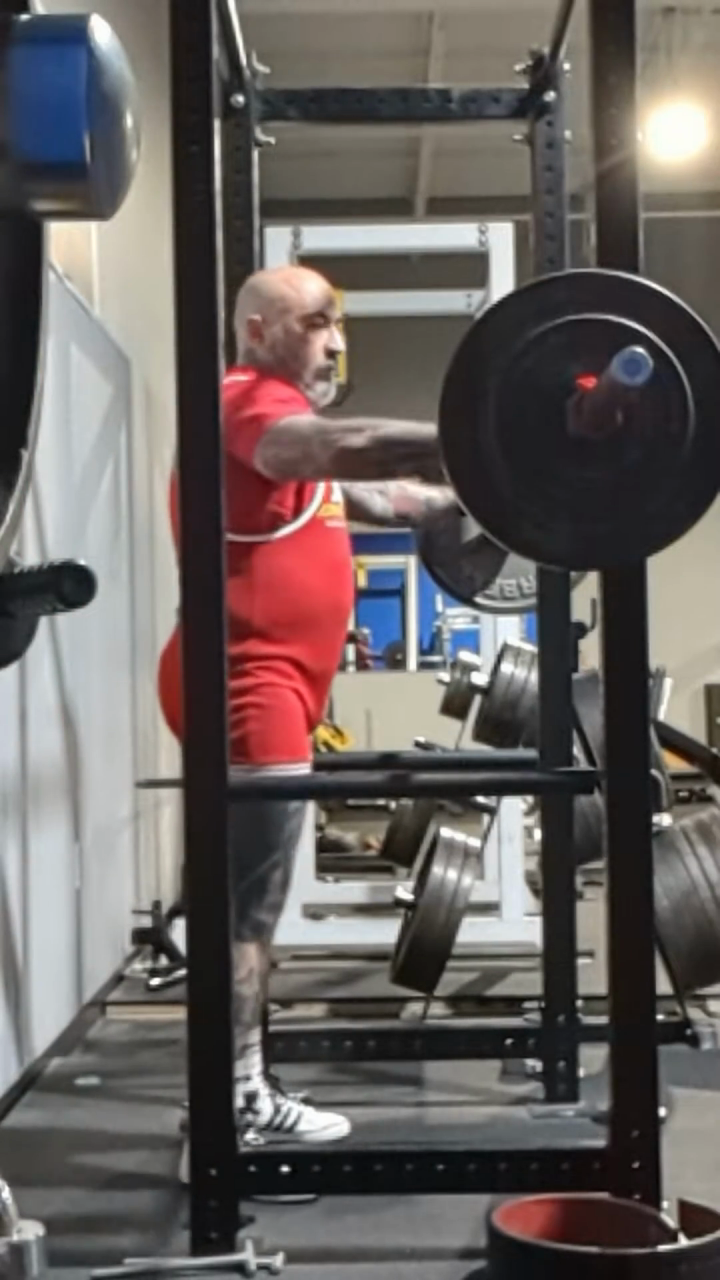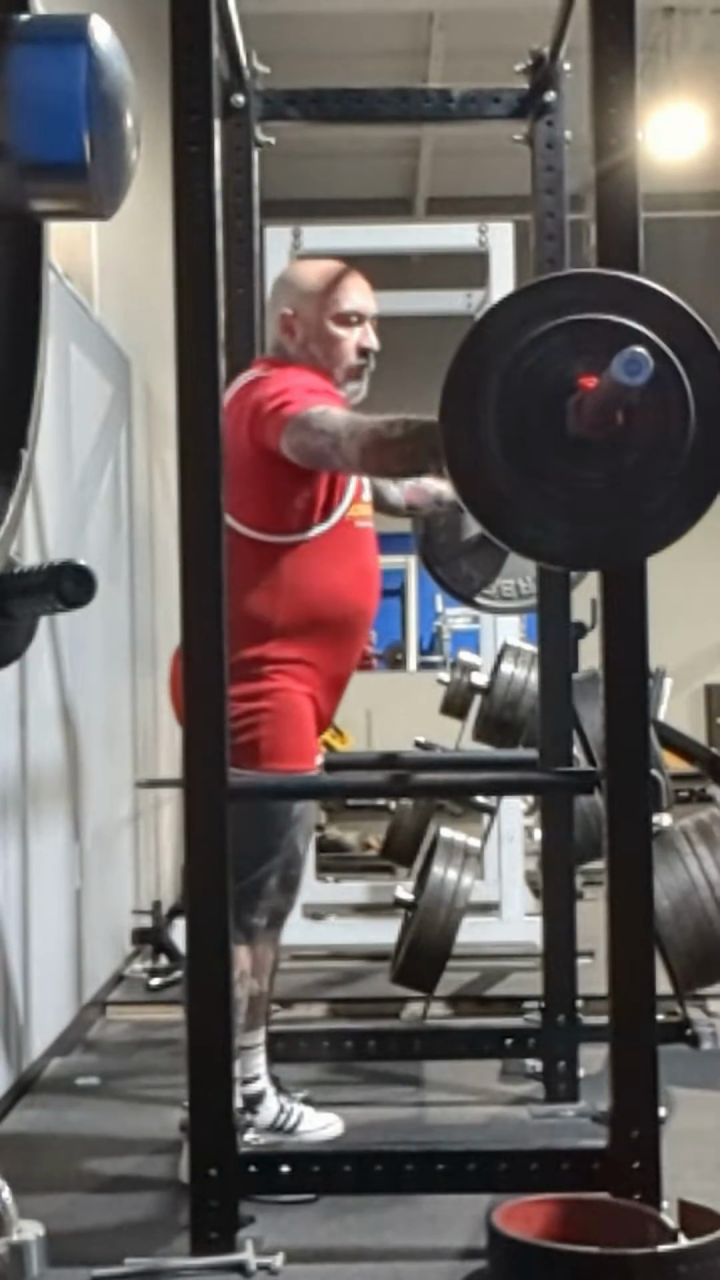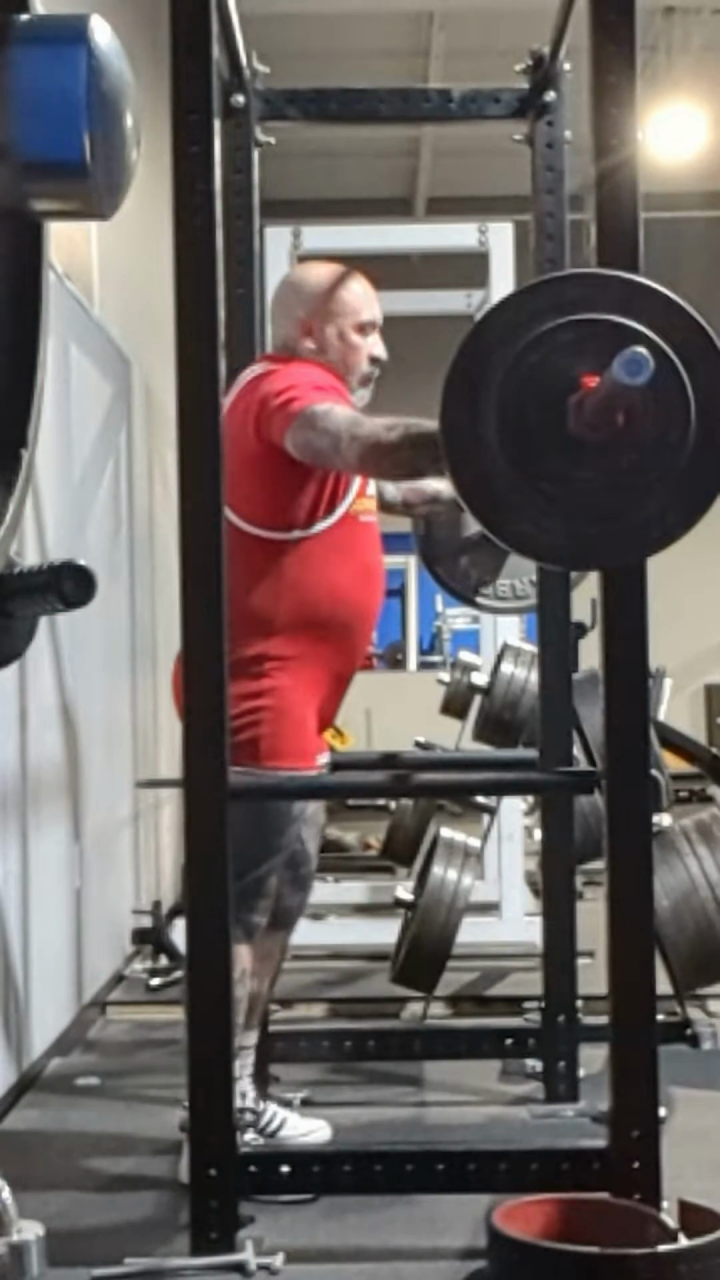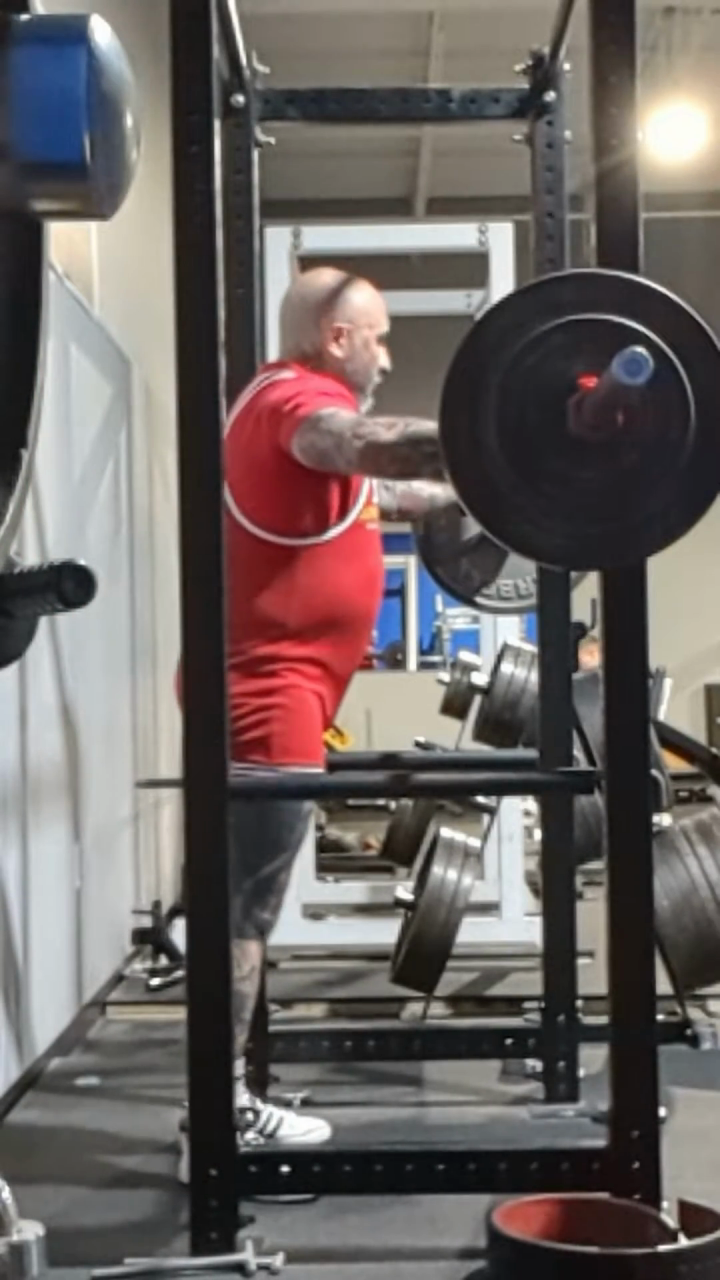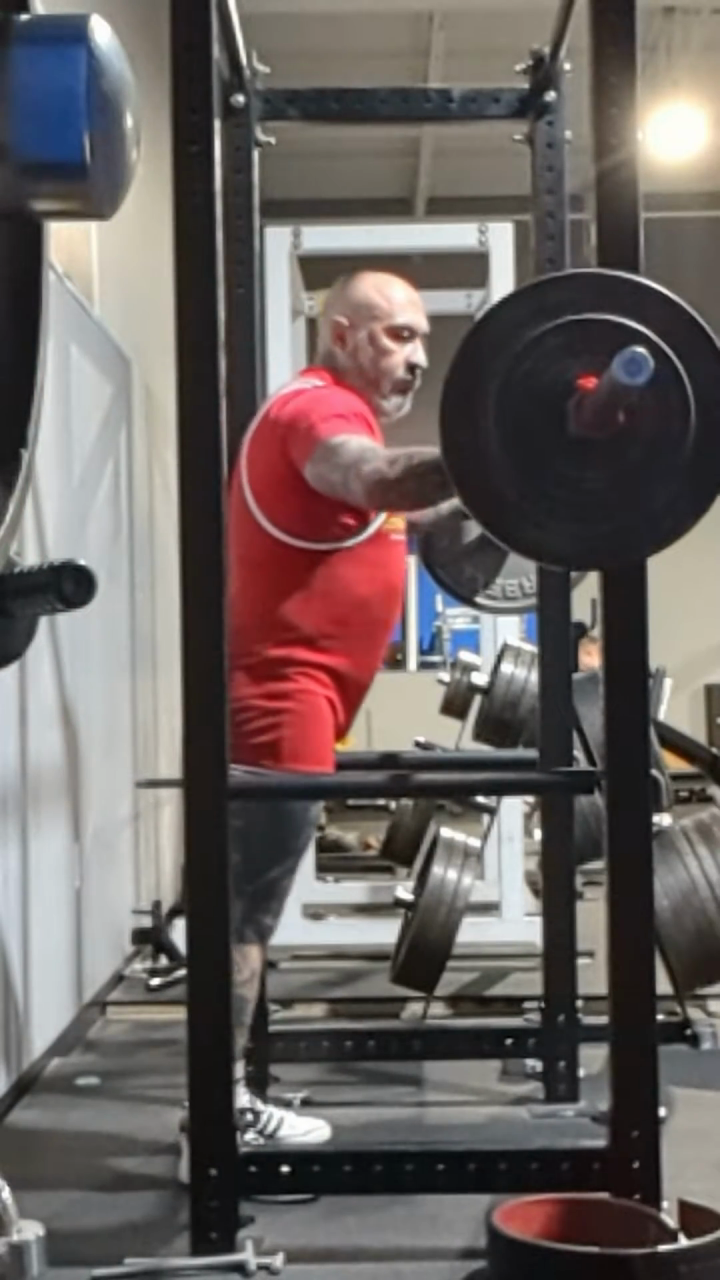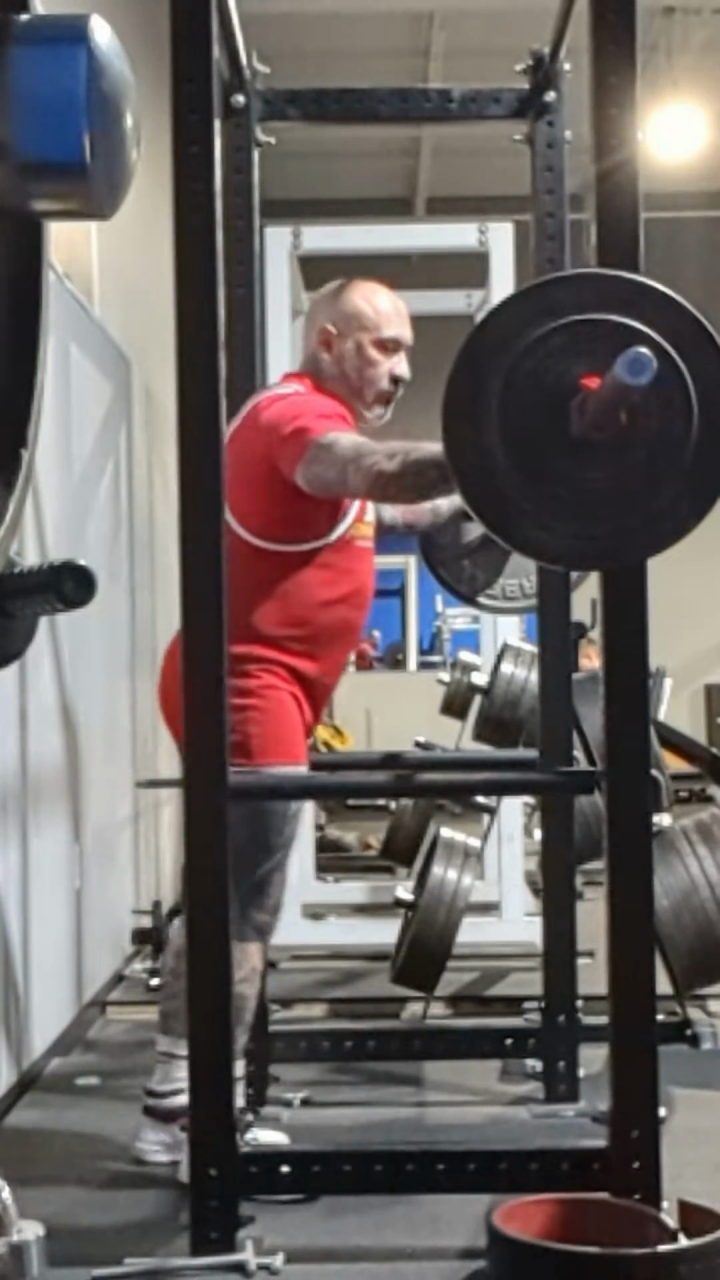
dt=0.5s
person 1, frame 1
left shoulder: (274, 411)
right shoulder: (250, 401)
left elbow: (371, 494)
right elbow: (345, 451)
left hip: (267, 693)
right hip: (246, 692)
left knee: (254, 905)
right knee: (245, 908)
left ankle: (246, 1094)
right ankle: (224, 1124)
person 1, frame 2
left shoulder: (299, 404)
right shoulder: (282, 393)
left elbow: (381, 484)
right elbow: (366, 444)
left hip: (279, 694)
right hip: (258, 692)
left knee: (263, 902)
right knee: (245, 907)
left ankle: (249, 1094)
right ankle: (224, 1119)
person 1, frame 3
left shoulder: (300, 398)
right shoulder: (287, 388)
left elbow: (376, 481)
right elbow: (371, 446)
left wrist: (470, 489)
left hip: (286, 694)
right hip: (260, 691)
left knee: (280, 898)
right knee: (245, 906)
left ankle: (235, 1094)
right ankle: (221, 1119)
person 1, frame 4
left shoulder: (296, 407)
right shoulder: (297, 396)
left elbow: (374, 490)
right elbow: (374, 446)
left hip: (271, 692)
right hip: (265, 693)
left knee: (247, 906)
right knee: (245, 909)
left ankle: (225, 1103)
right ankle: (219, 1121)
person 1, frame 5
left shoulder: (331, 414)
right shoulder: (321, 408)
left elbow: (391, 504)
right elbow: (378, 480)
left hip: (282, 694)
right hip: (278, 695)
left knee: (251, 909)
right knee: (247, 912)
left ankle: (225, 1105)
person 1, frame 6
left shoulder: (308, 421)
right shoulder: (299, 413)
left elbow: (381, 507)
right elbow: (375, 472)
left hip: (244, 694)
right hip: (244, 692)
left knee: (226, 906)
right knee: (243, 911)
left ankle: (171, 1105)
